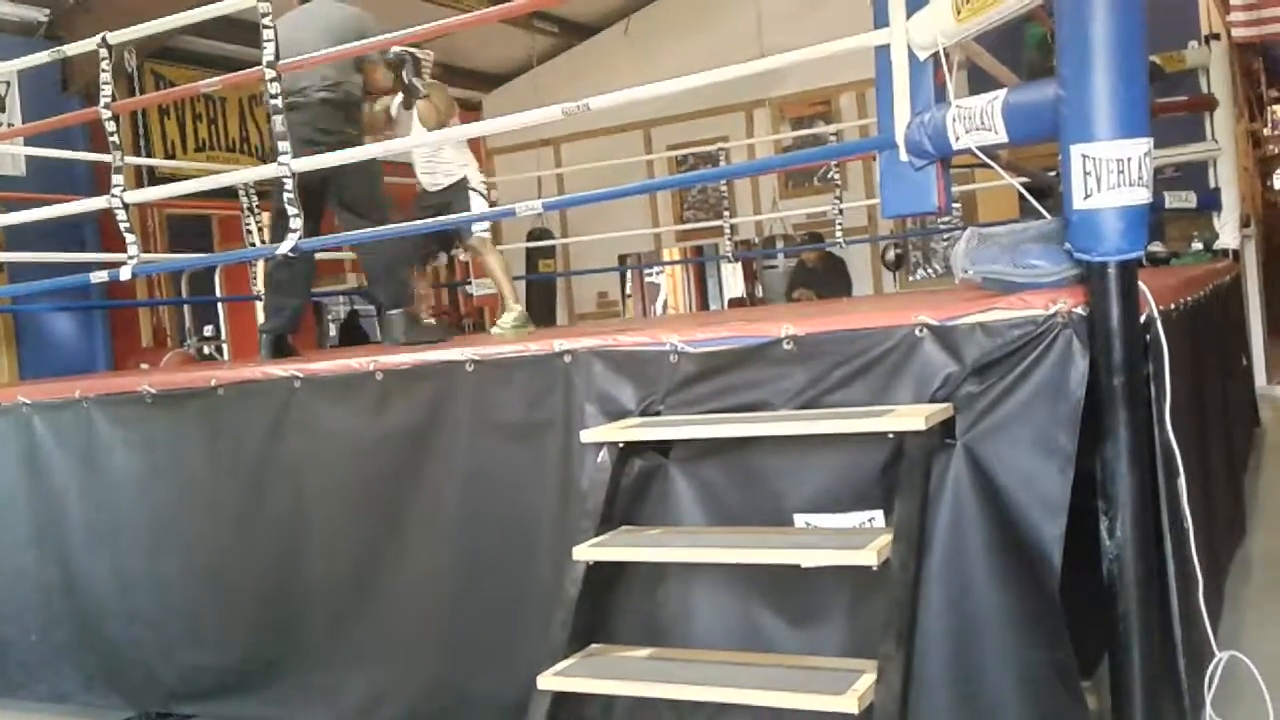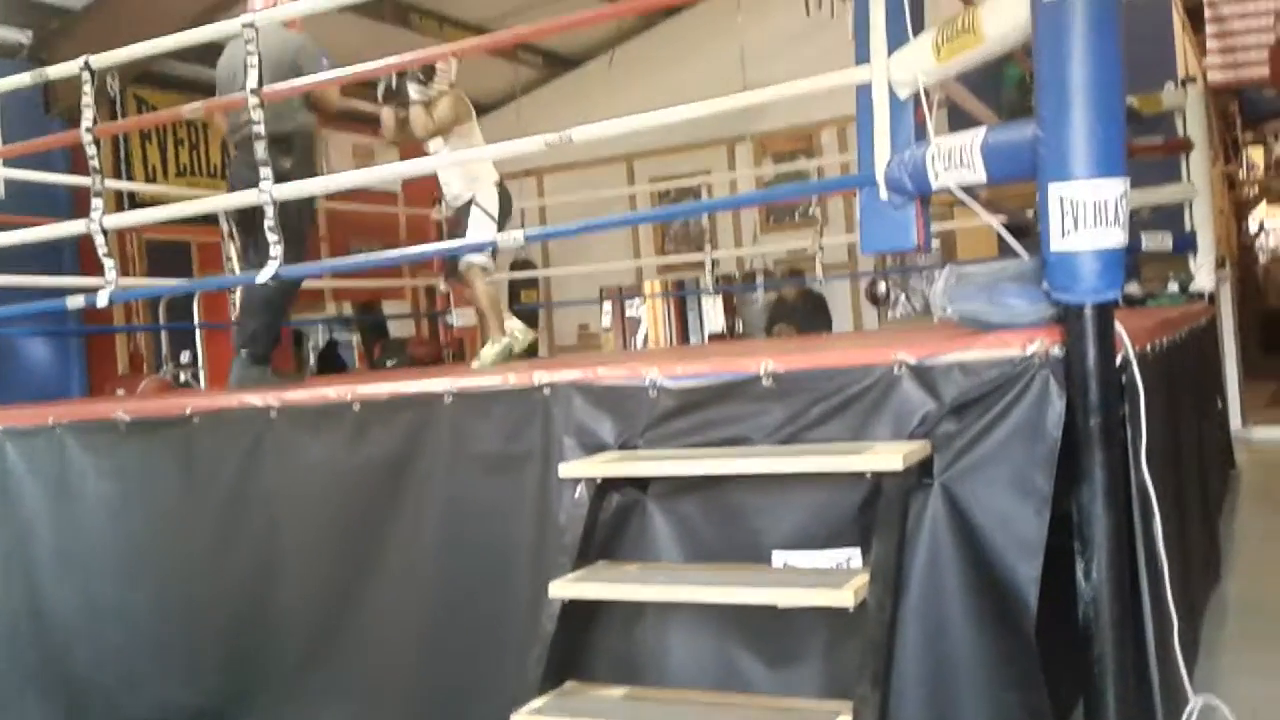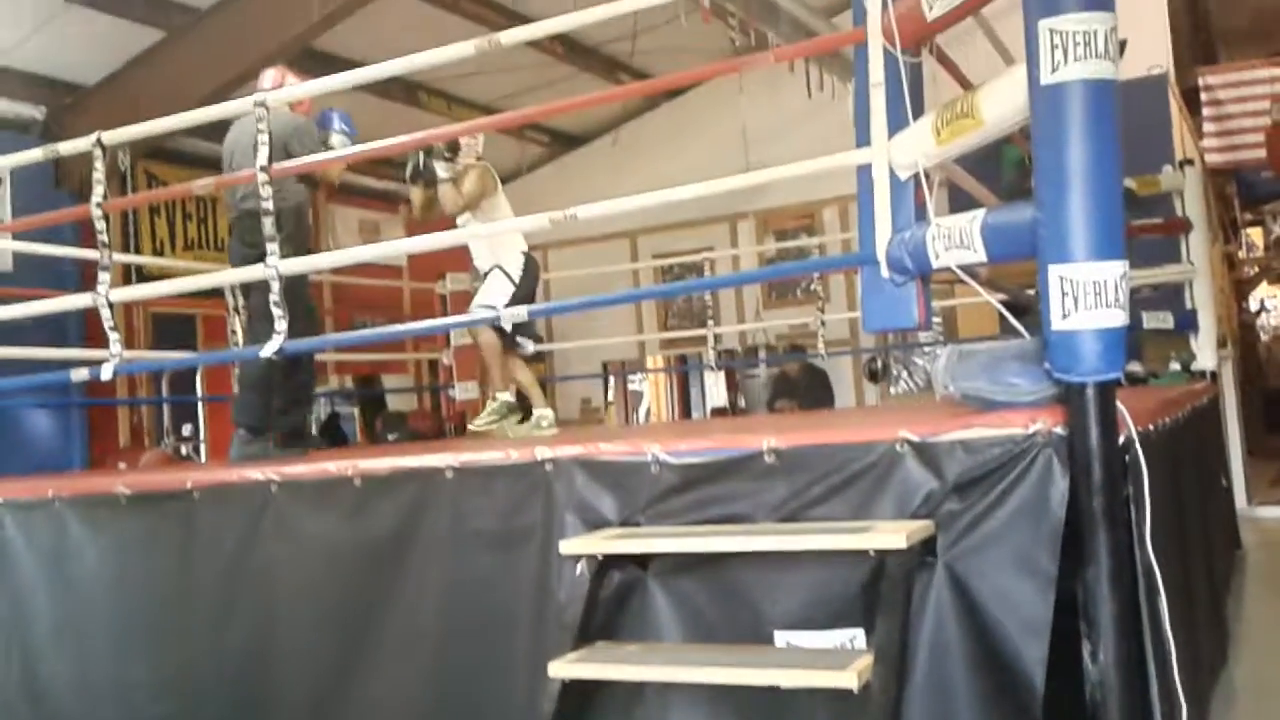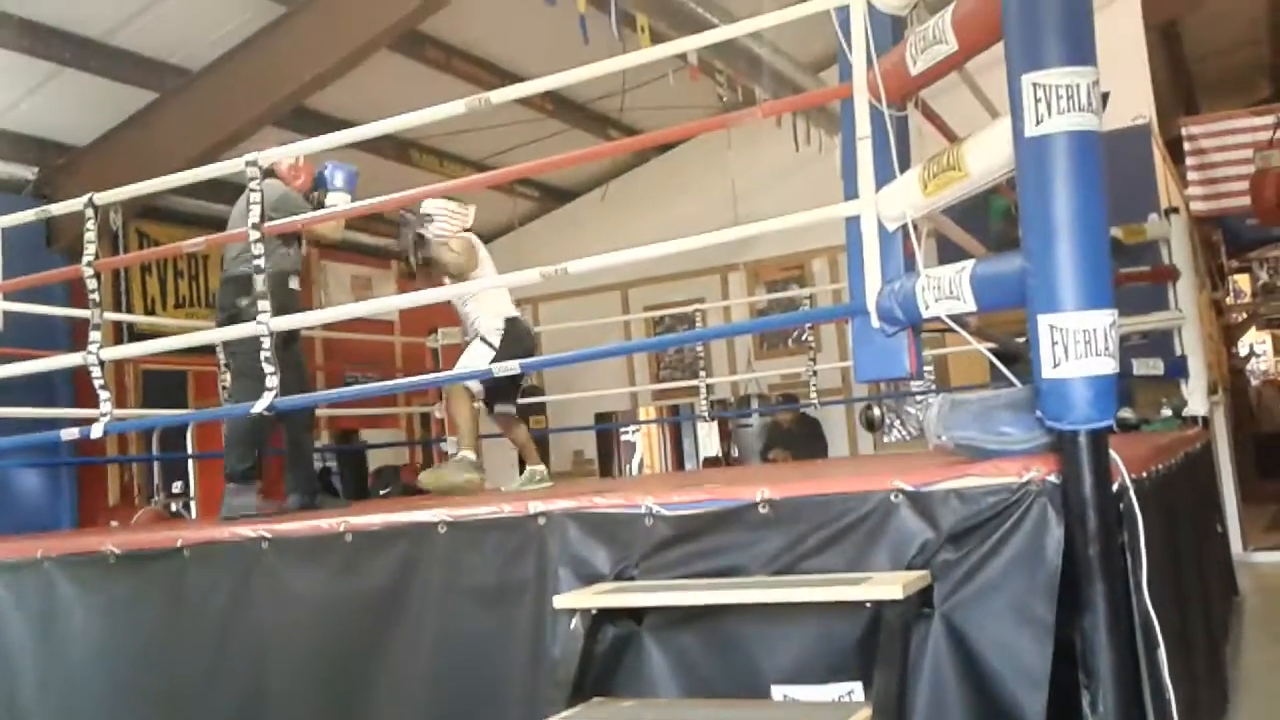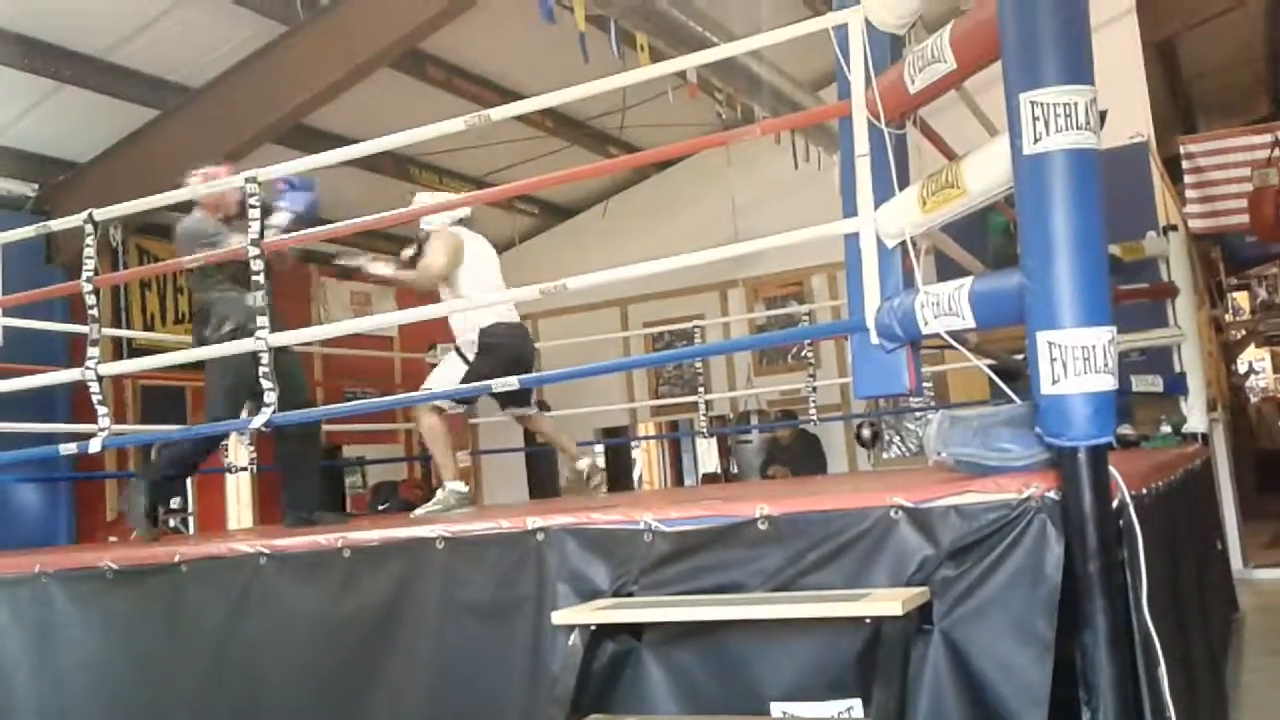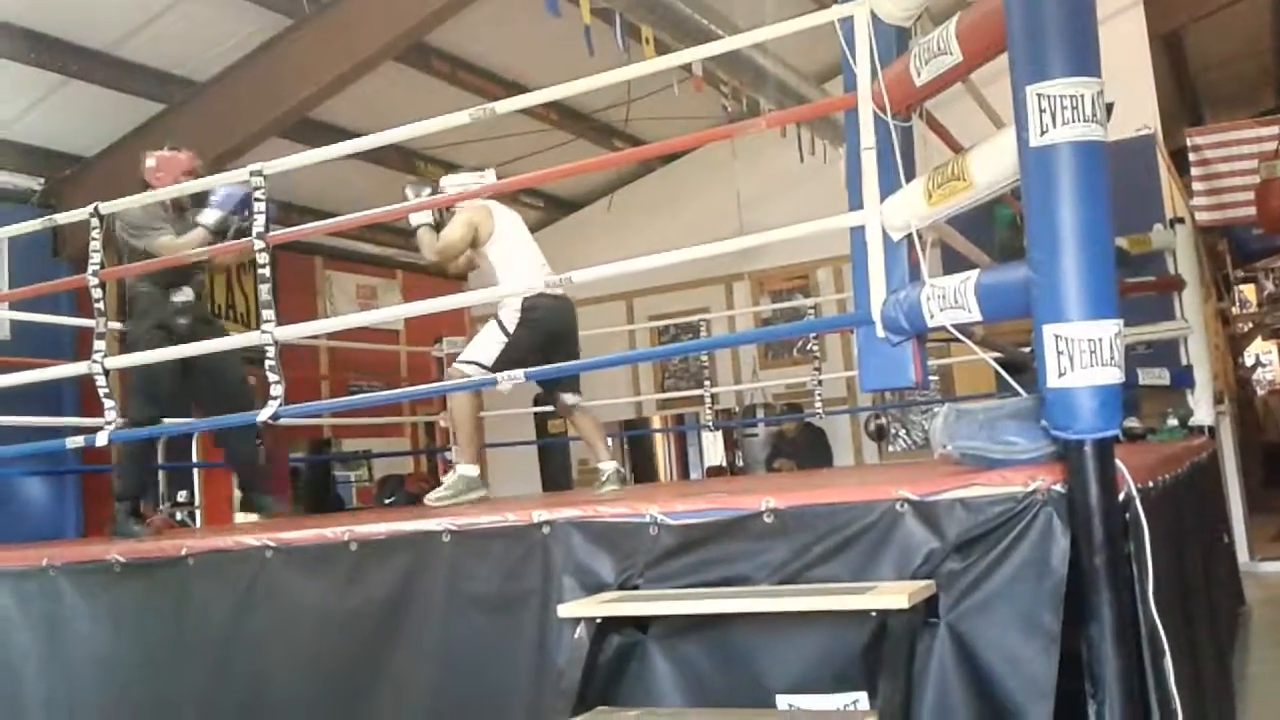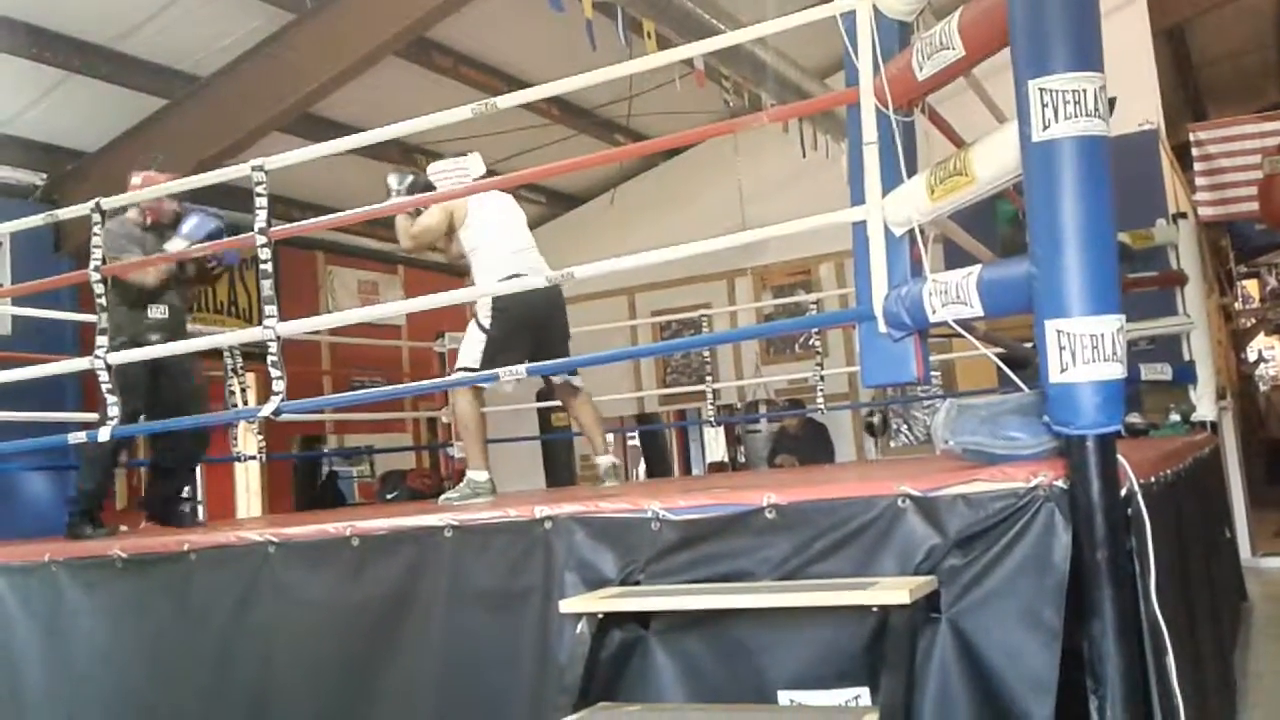
dt=0.3s
person 1, frame 1
left shoulder: (277, 30)
right elbow: (380, 83)
left hip: (287, 137)
right hip: (334, 133)
left knee: (289, 239)
right knee: (372, 222)
left ankle: (274, 335)
right ankle: (399, 317)
person 1, frame 2
left shoulder: (228, 55)
right shoulder: (293, 43)
left elbow: (222, 123)
right elbow: (329, 101)
left hip: (244, 167)
right hip: (284, 164)
left knee: (261, 262)
right knee: (282, 265)
left ankle: (252, 355)
right ankle: (250, 359)
person 1, frame 3
left shoulder: (238, 129)
right shoulder: (290, 121)
right elbow: (330, 175)
right wrist: (339, 140)
left hip: (246, 240)
right hip: (277, 242)
left knee: (298, 335)
right knee: (270, 338)
left ankle: (291, 429)
right ankle: (249, 437)
person 1, frame 4
left shoulder: (258, 197)
right shoulder: (278, 193)
left elbow: (290, 245)
right elbow: (330, 232)
left wrist: (317, 201)
right wrist: (339, 192)
right hip: (254, 306)
left knee: (295, 400)
right knee: (256, 396)
left ankle: (303, 491)
right ankle: (237, 489)
person 1, frame 5
left shoulder: (237, 225)
right shoulder: (192, 227)
left wrist: (292, 211)
right wrist: (285, 215)
right hip: (226, 338)
left knee: (300, 417)
right knee: (220, 420)
left ankle: (302, 507)
right ankle: (147, 490)
person 1, frame 6
left shoulder: (185, 214)
right shoulder: (134, 216)
left elbow: (222, 258)
right elbow: (178, 252)
left wrist: (243, 221)
right wrist: (214, 213)
left hip: (198, 324)
right hip: (155, 330)
left knee: (235, 402)
right knee: (147, 418)
left ankle: (255, 491)
right ankle: (127, 512)
person 1, frame 7
left shoulder: (172, 231)
right shoulder: (119, 230)
right elbow: (145, 278)
left wrist: (211, 267)
right wrist: (183, 243)
left hip: (169, 344)
right hip: (128, 343)
left knee: (194, 425)
right knee: (115, 424)
left ankle: (163, 503)
right ankle: (82, 515)
person 2, frame 1
left shoulder: (435, 93)
right shoulder: (397, 102)
left elbow: (433, 123)
left hip: (462, 182)
right hip: (431, 192)
left knee: (477, 241)
right knee: (413, 258)
left ankle: (515, 312)
person 2, frame 2
left shoulder: (451, 100)
right shoulder: (427, 106)
left elbow: (423, 131)
right elbow: (391, 134)
left wrist: (414, 91)
right wrist: (388, 96)
left hip: (484, 196)
right hip: (464, 203)
left knee: (472, 266)
right knee: (459, 271)
left ankle: (498, 342)
right ankle: (513, 329)
person 2, frame 3
left shoulder: (477, 172)
right shoulder: (456, 178)
left elbow: (453, 207)
right elbow: (419, 210)
left wrist: (442, 167)
right wrist: (417, 173)
left hip: (514, 264)
right hip: (500, 270)
right knee: (507, 351)
left ankle: (502, 399)
right ankle: (543, 415)
person 2, frame 4
left shoulder: (460, 242)
right shoulder: (453, 246)
left elbow: (456, 268)
right elbow: (427, 280)
left wrist: (430, 242)
right wrist: (417, 249)
left hip: (502, 330)
right hip: (507, 334)
left knee: (457, 383)
right knee: (503, 412)
left ankle: (466, 459)
right ankle: (536, 470)
person 2, frame 5
left shoulder: (445, 238)
right shoulder: (480, 244)
left elbow: (430, 279)
right elbow: (448, 282)
left wrist: (382, 270)
right wrist: (415, 259)
left hip: (486, 339)
right hip: (516, 336)
left knee: (427, 407)
right knee: (525, 413)
left ankle: (454, 490)
right ankle: (585, 464)
person 2, frame 6
left shoulder: (472, 211)
right shoulder: (500, 214)
left elbow: (435, 255)
right elbow: (455, 266)
left wrist: (420, 220)
right wrist: (434, 222)
left hip: (529, 308)
right hip: (559, 308)
left knee: (460, 379)
right knee: (568, 401)
left ankle: (467, 473)
right ankle: (609, 470)
person 2, frame 7
left shoulder: (451, 200)
right shoulder: (504, 198)
left elbow: (411, 241)
left wrist: (401, 207)
left hip: (506, 294)
right hip: (546, 290)
left knee: (466, 386)
right knee: (566, 384)
left ankle: (479, 479)
right ankle: (607, 466)
